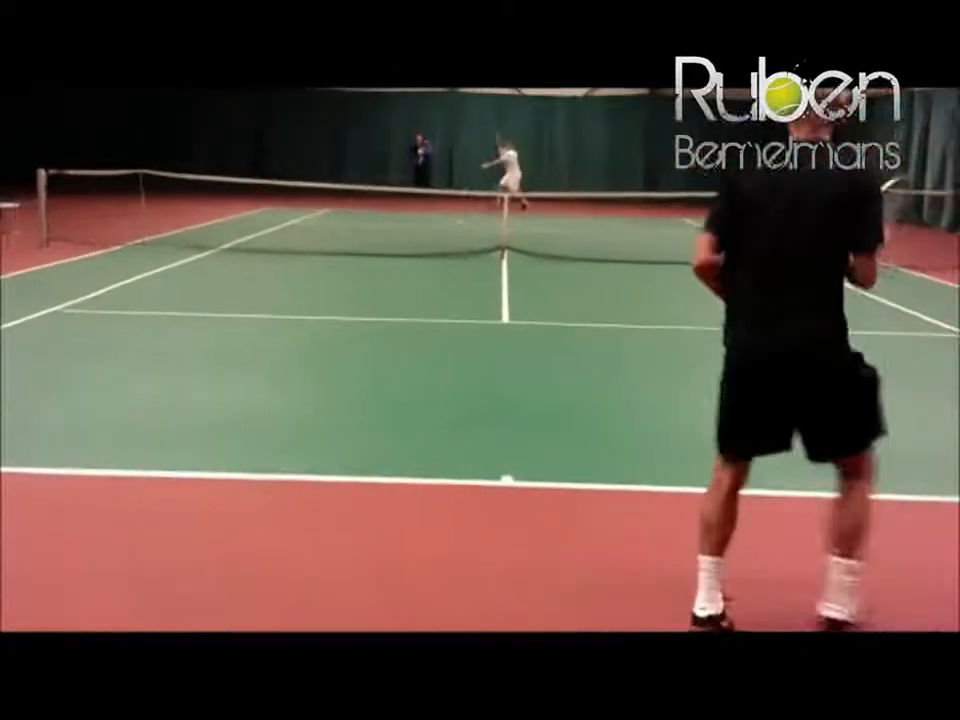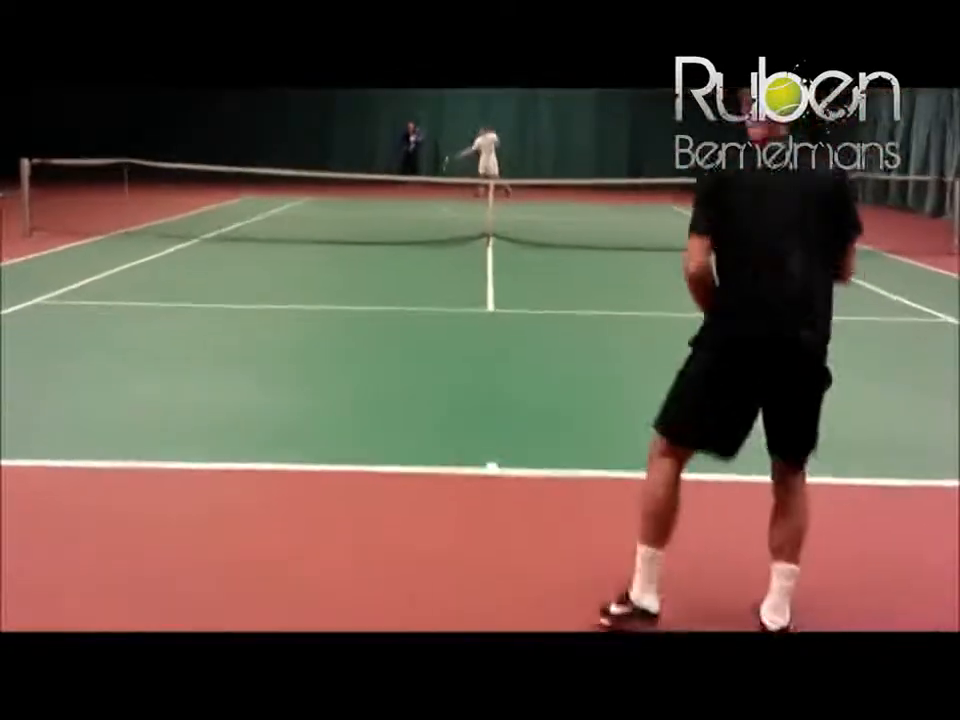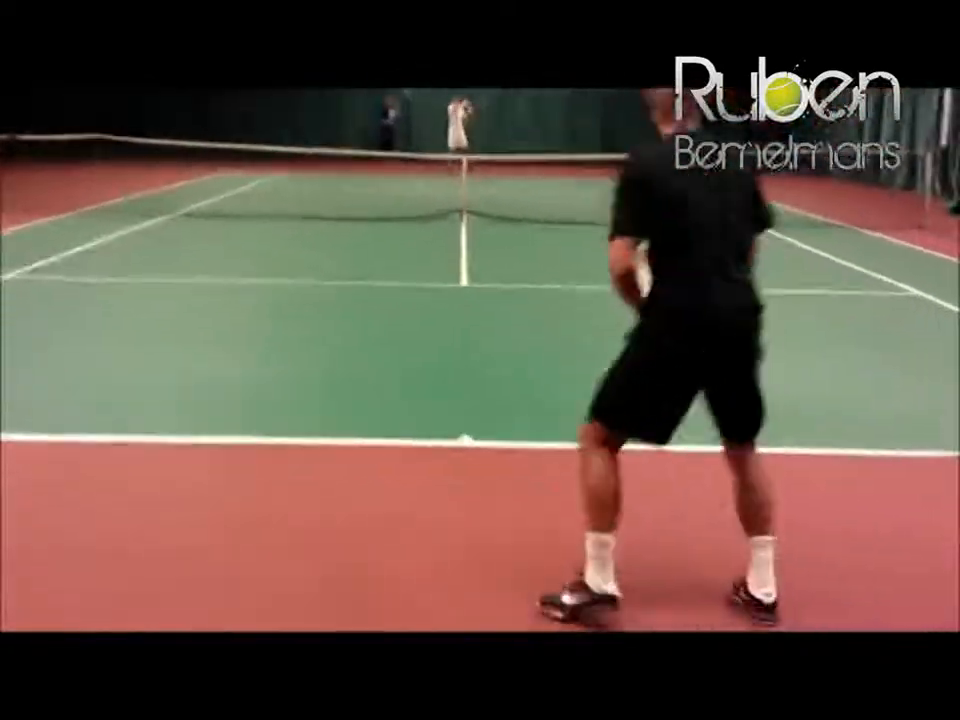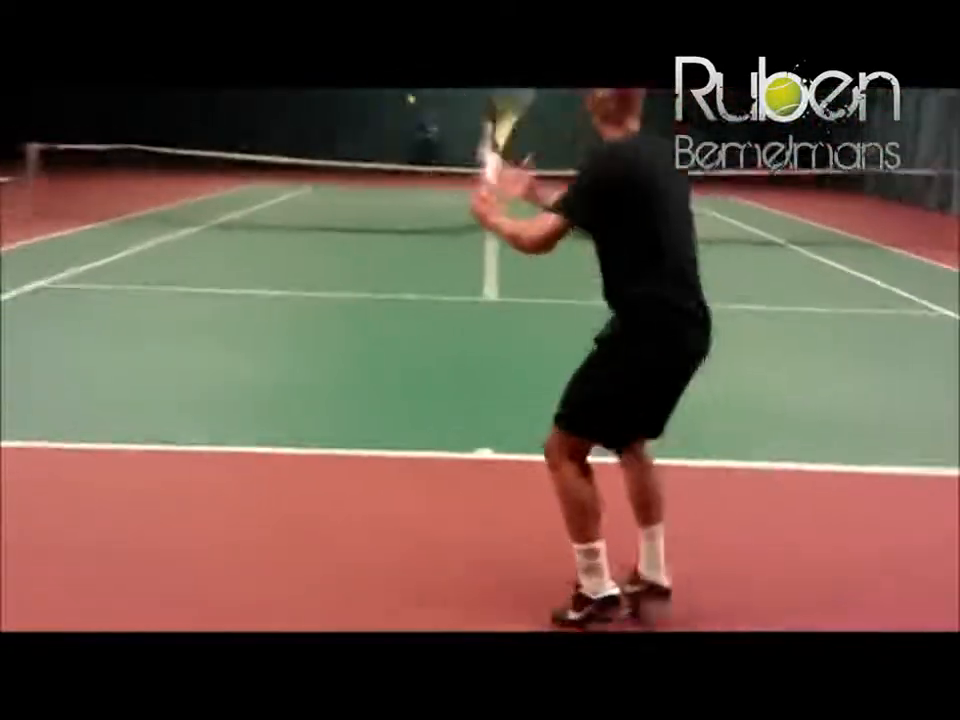
dt=0.3s
person 1, frame 1
left shoulder: (747, 175)
right shoulder: (855, 181)
left elbow: (704, 262)
right elbow: (865, 273)
left hip: (750, 343)
right hip: (820, 346)
left knee: (729, 470)
right knee: (855, 470)
left ankle: (707, 606)
right ankle: (840, 609)
person 1, frame 2
left shoulder: (722, 173)
right shoulder: (830, 177)
left elbow: (697, 267)
right elbow: (843, 269)
left hip: (733, 336)
right hip: (803, 346)
left knee: (667, 455)
right knee: (790, 476)
left ankle: (643, 597)
right ankle: (776, 614)
person 1, frame 3
left shoulder: (643, 167)
right shoulder: (738, 165)
left elbow: (622, 267)
left wrist: (642, 302)
left hip: (676, 325)
right hip: (736, 325)
left knee: (597, 441)
right knee: (742, 453)
left ankle: (597, 584)
right ankle: (762, 588)
person 1, frame 4
left shoulder: (611, 161)
right shoulder: (661, 155)
left elbow: (540, 239)
left wrist: (490, 214)
right wrist: (537, 191)
left hip: (643, 330)
right hip: (685, 327)
left knee: (564, 451)
right knee: (630, 444)
left ankle: (597, 592)
right ankle: (653, 574)
